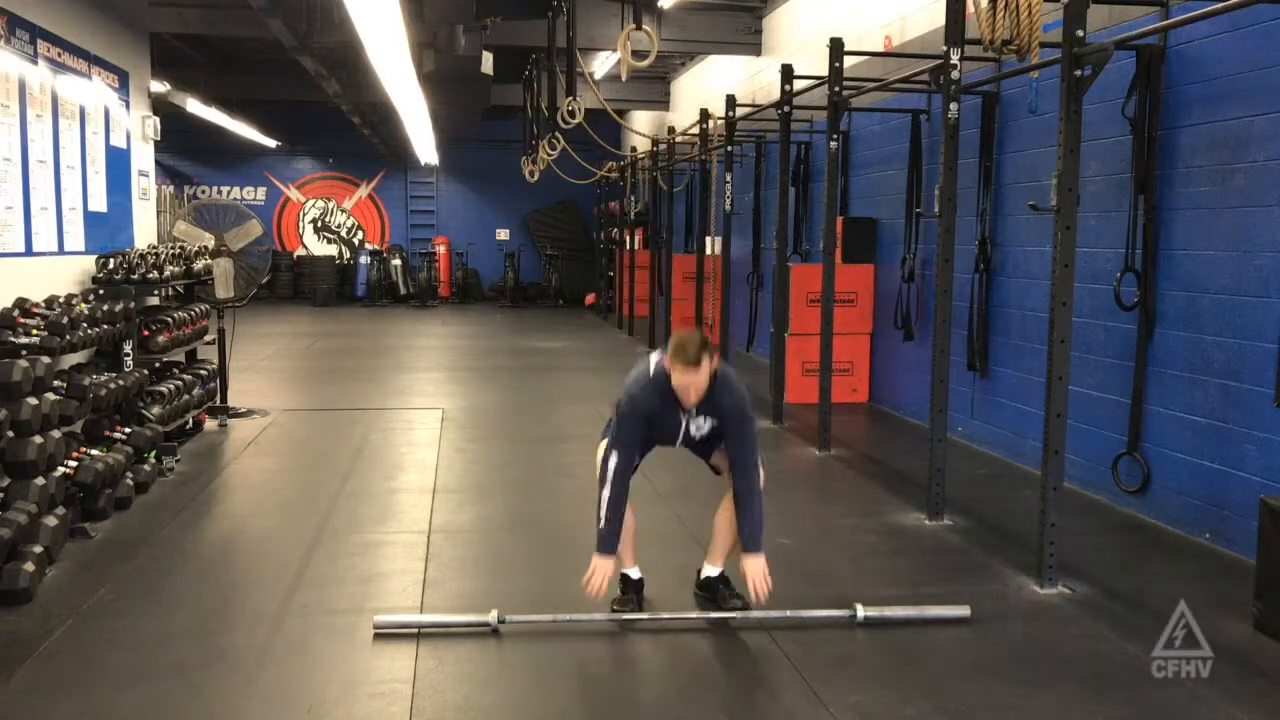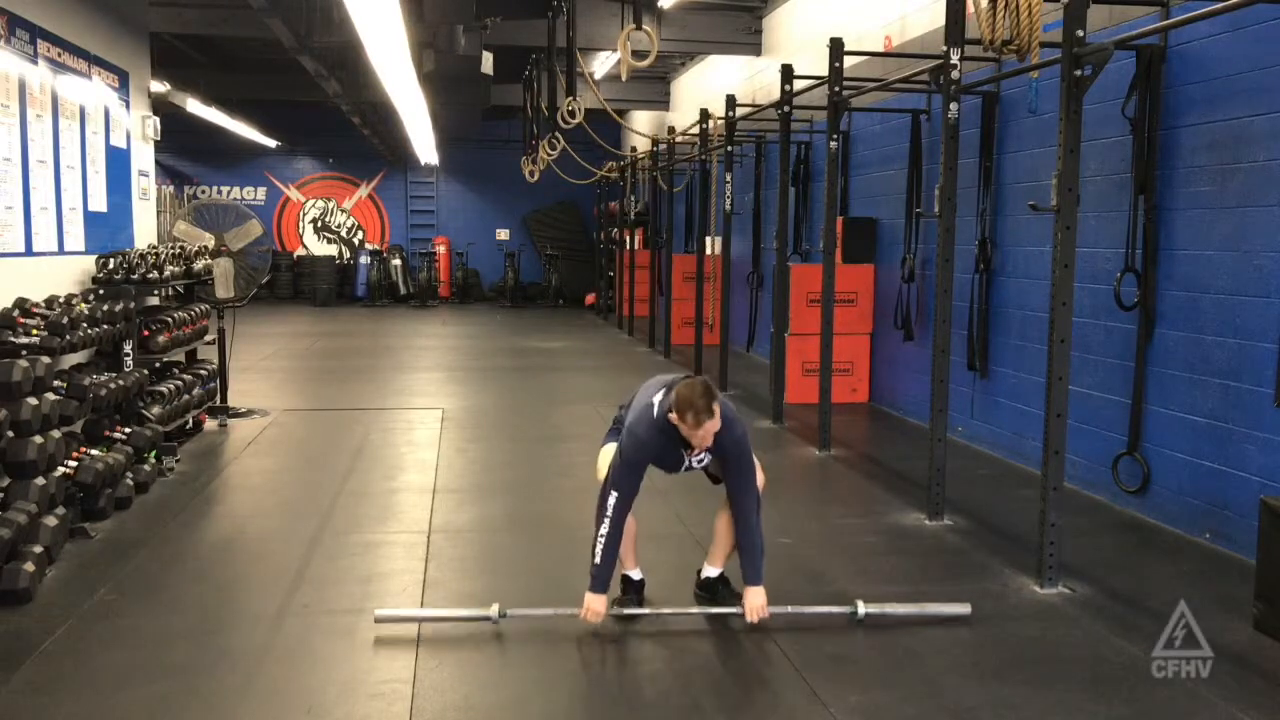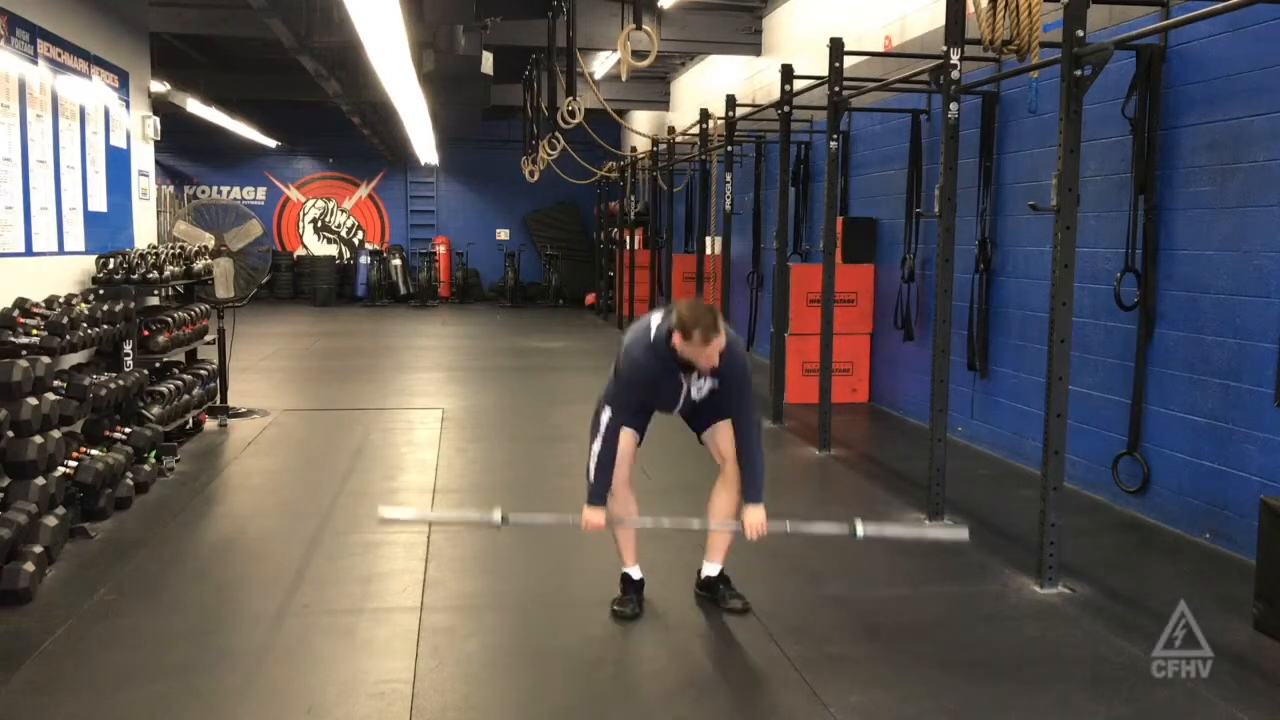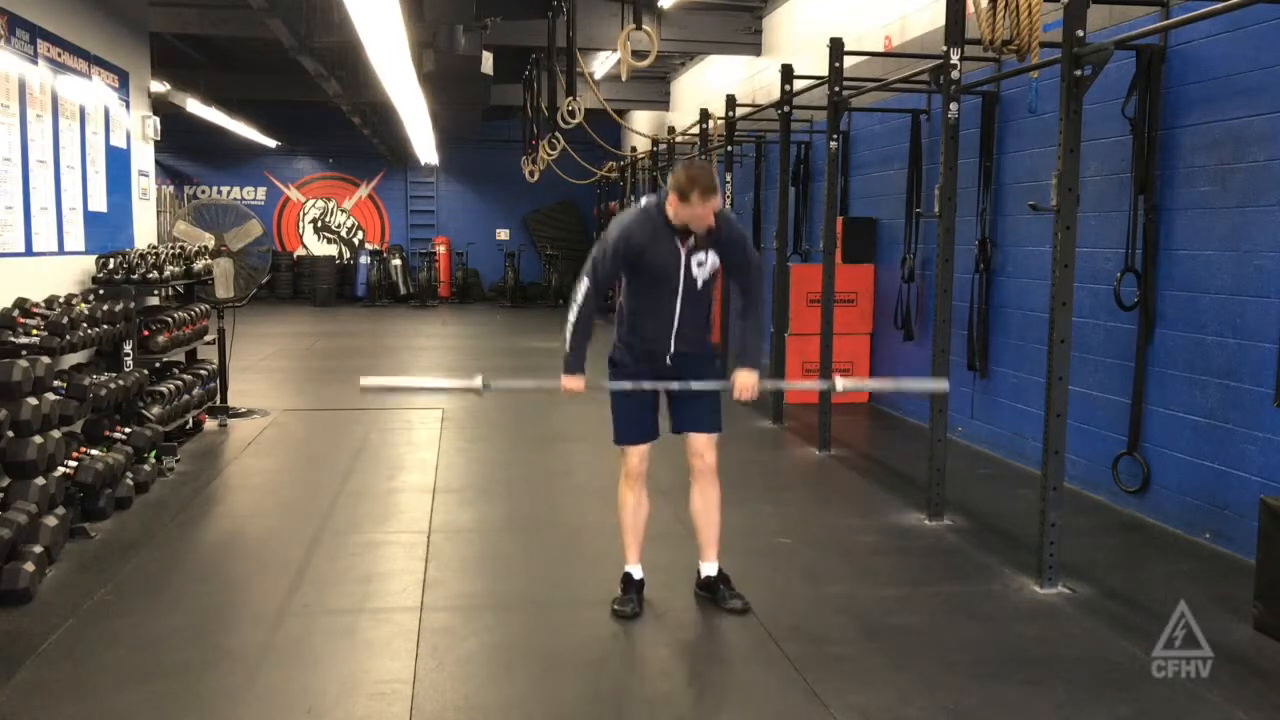
dt=0.3s
person 1, frame 1
left shoulder: (731, 394)
right shoulder: (640, 391)
left elbow: (747, 472)
right elbow: (617, 471)
left wrist: (752, 550)
right wrist: (605, 552)
left hip: (704, 431)
right hip: (645, 429)
left knee: (753, 475)
right knee: (609, 470)
left ankle: (712, 575)
right ankle: (631, 576)
person 1, frame 2
left shoulder: (731, 428)
right shoulder: (641, 432)
left elbow: (746, 503)
right elbow: (613, 506)
left wrist: (754, 583)
right wrist: (597, 589)
right hip: (635, 426)
left knee: (753, 483)
right knee: (613, 494)
left ankle: (711, 579)
right ankle: (632, 580)
person 1, frame 3
left shoulder: (731, 352)
right shoulder: (639, 353)
left elbow: (747, 427)
right elbow: (607, 424)
left wrist: (754, 501)
right wrist: (596, 501)
right hip: (640, 390)
left knee: (734, 459)
right knee: (619, 467)
left ankle: (711, 575)
right ankle: (632, 577)
person 1, frame 4
left shoulder: (727, 231)
right shoulder: (631, 230)
left elbow: (752, 296)
right elbow: (587, 294)
left wrist: (748, 364)
right wrist: (574, 366)
left hip: (696, 357)
right hip: (635, 359)
left knee: (704, 461)
right knee: (634, 466)
left ankle: (710, 575)
right ankle: (633, 577)
